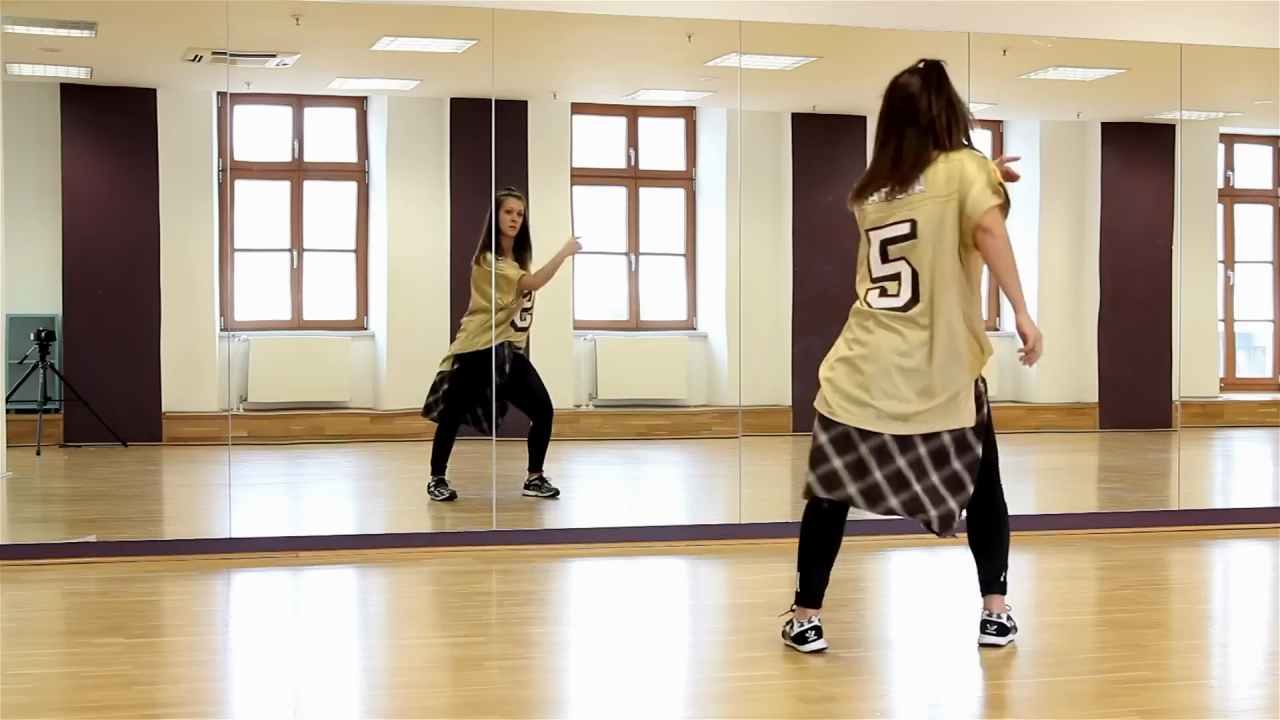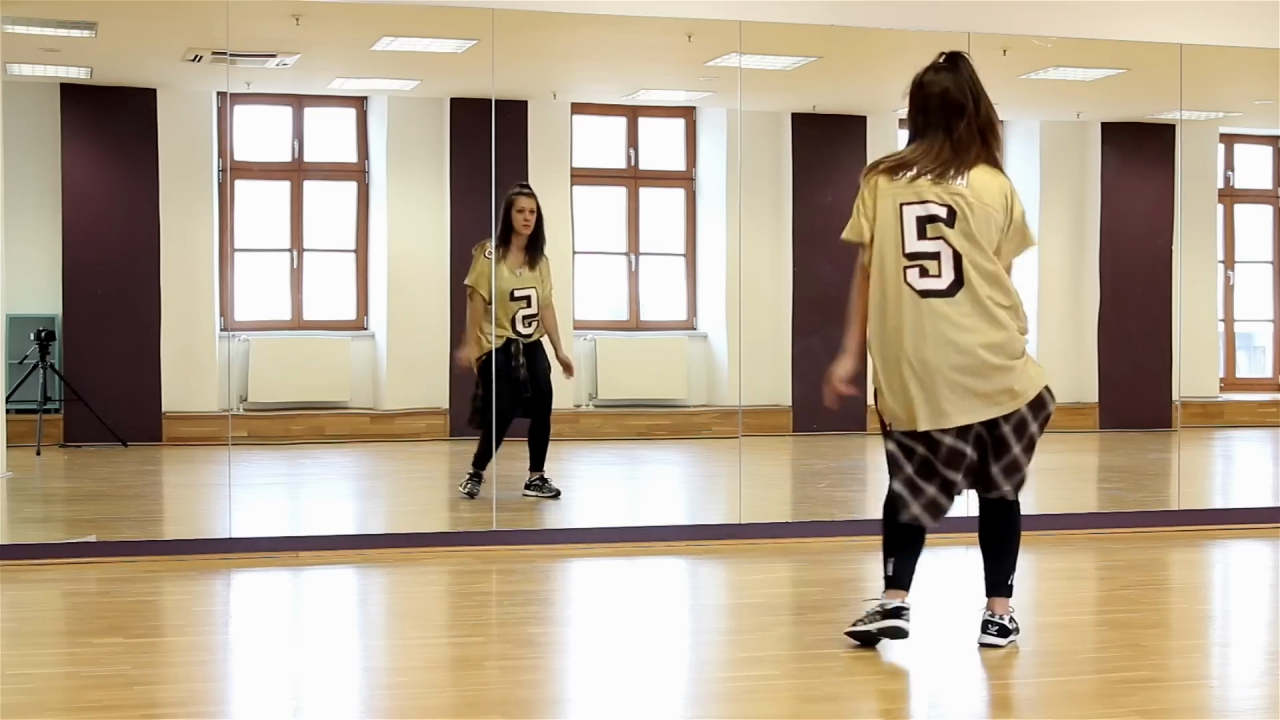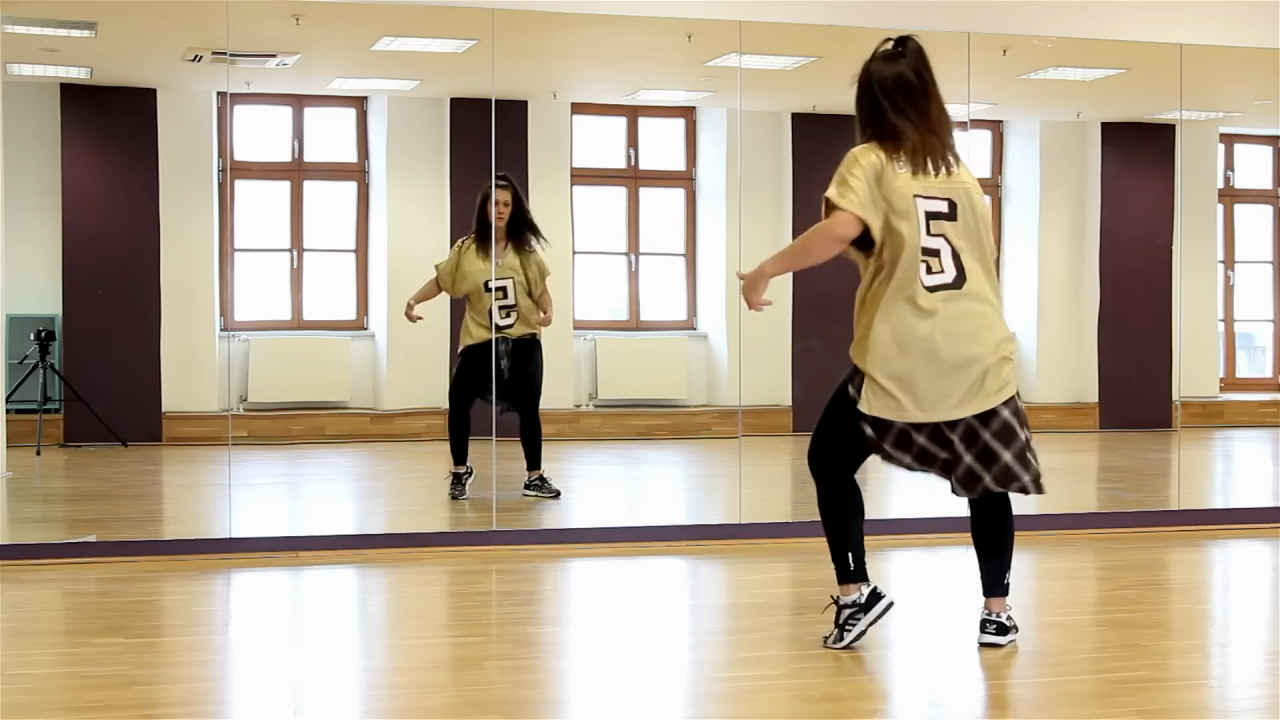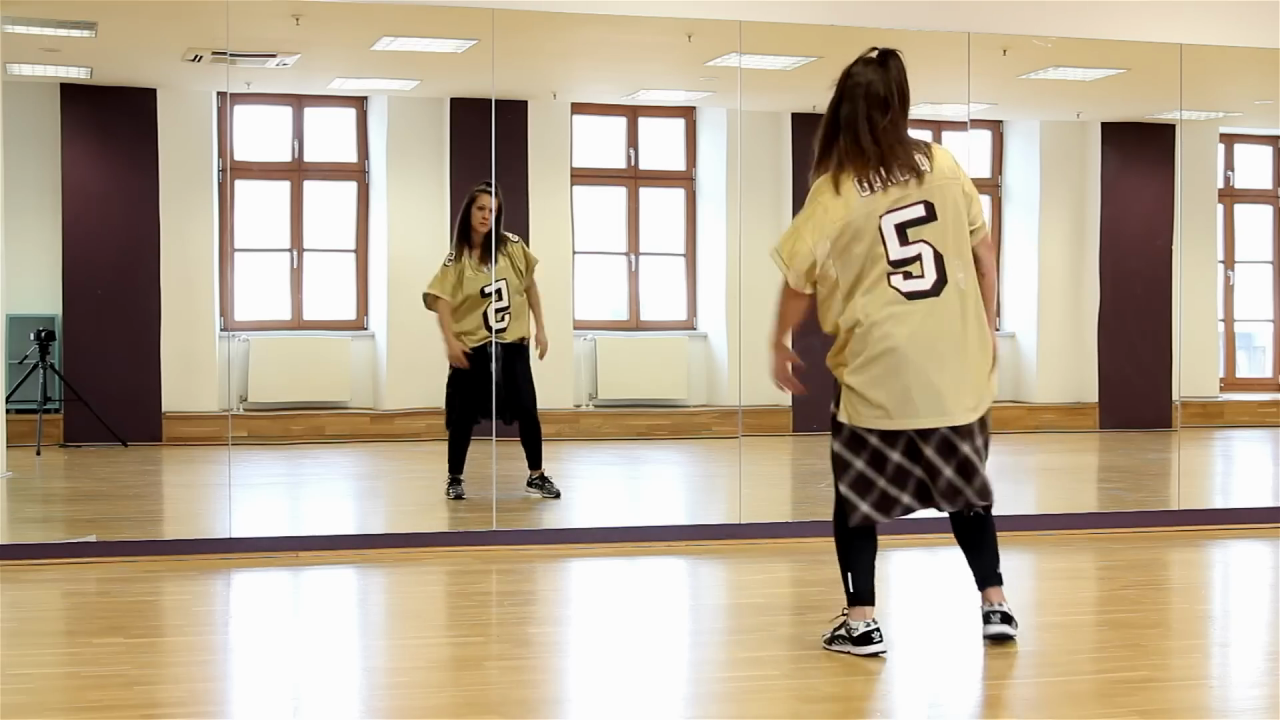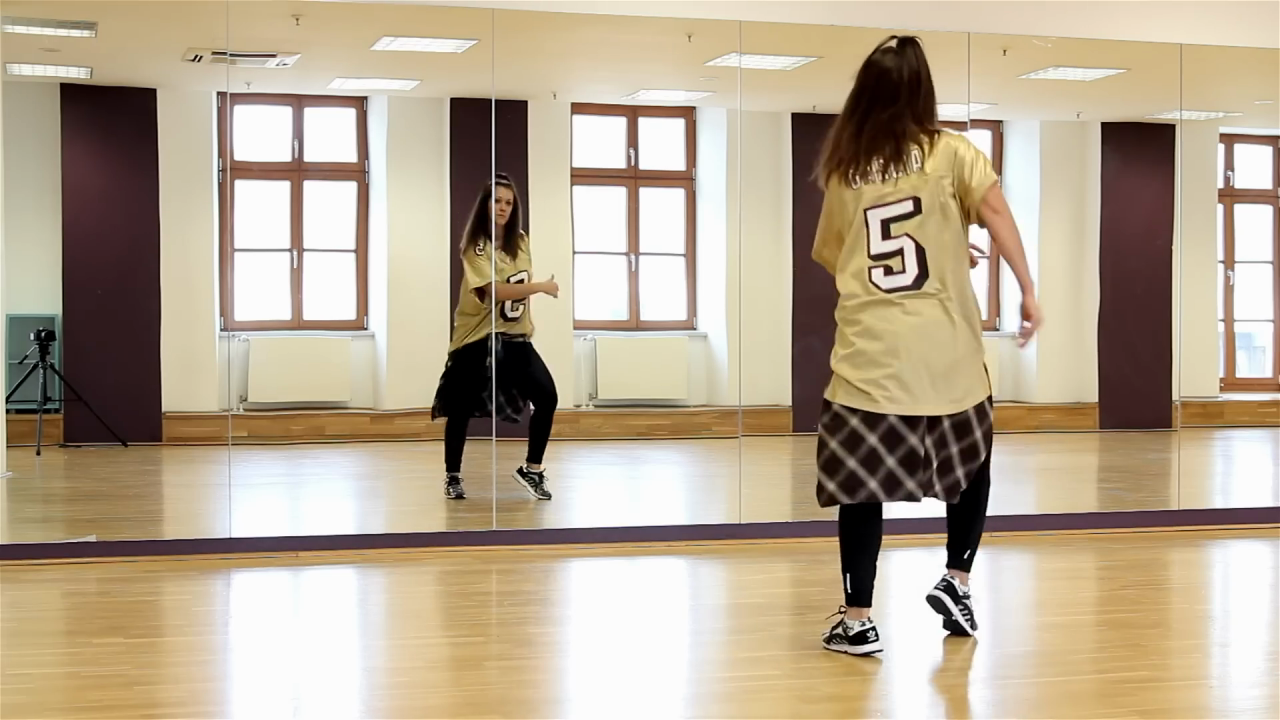
dt=0.3s
person 1, frame 1
left shoulder: (869, 190)
right shoulder: (962, 168)
right elbow: (987, 229)
right wrist: (1022, 311)
left hip: (861, 371)
right hip: (941, 371)
left knee: (830, 492)
right knee: (982, 485)
left ankle: (806, 616)
right ankle: (995, 610)
person 1, frame 2
left shoulder: (884, 176)
right shoulder: (995, 182)
left elbow: (866, 268)
right elbow: (1001, 267)
left wrist: (850, 352)
left hip: (908, 363)
right hip: (987, 362)
left knee: (913, 480)
right knee: (997, 485)
left ankle: (893, 599)
right ankle: (999, 611)
person 1, frame 3
left shoulder: (870, 162)
right shoulder: (956, 169)
left elbow: (838, 231)
right elbow: (987, 253)
left wrist: (762, 273)
left hip: (900, 357)
right hip: (977, 356)
left knee: (830, 461)
right knee: (985, 482)
left ankle: (855, 591)
right ankle: (997, 611)
person 1, frame 4
left shoulder: (833, 187)
right shoulder: (939, 162)
left elbow: (799, 285)
right elbow: (982, 247)
left wrist: (780, 345)
right wrist: (987, 325)
left hip: (881, 367)
right hip: (953, 361)
left knee: (855, 489)
right knee: (961, 480)
left ankle: (860, 618)
right ankle: (995, 603)
person 1, frame 5
left shoulder: (842, 171)
right shoulder: (951, 152)
left elbow: (829, 257)
right elbow: (993, 206)
right wrist: (1028, 290)
left hip: (868, 355)
right hip: (947, 354)
left knee: (859, 486)
right knee: (970, 468)
left ankle: (857, 619)
right ankle: (956, 579)
person 2, frame 1
left shoulder: (518, 254)
right shoulder: (490, 259)
right elbow: (530, 284)
right wrist: (564, 252)
left hip: (512, 350)
right hip: (480, 349)
left knee: (543, 410)
right knee: (452, 414)
left ankle: (535, 478)
right ankle: (437, 479)
person 2, frame 2
left shoulder: (538, 258)
right shoulder: (491, 252)
left elbow: (547, 304)
right elbow: (475, 297)
left wrist: (560, 352)
right wrist: (470, 342)
left hip: (531, 347)
right hip: (496, 347)
left knee: (541, 409)
right knee: (503, 412)
left ankle: (536, 478)
right ankle: (475, 473)
person 2, frame 3
left shoulder: (525, 245)
right shoulder: (468, 247)
left elbow: (540, 288)
right elbow: (441, 281)
left wrist: (547, 311)
right wrist: (413, 301)
left hip: (523, 341)
right hip: (480, 342)
left knee: (528, 406)
right knee: (459, 402)
left ankle: (534, 478)
right ankle: (460, 472)
person 2, frame 4
left shoulder: (510, 245)
right shoulder: (456, 259)
left elbow: (529, 284)
right elbow: (439, 300)
left wrist: (540, 327)
right wrist: (449, 338)
left hip: (511, 344)
right hip: (473, 349)
left knee: (526, 408)
right knee: (464, 415)
left ankle: (537, 476)
right ankle: (454, 478)
person 2, frame 5
left shoulder: (519, 241)
right shoulder: (475, 247)
right elbow: (497, 291)
left wrist: (529, 319)
right wrist: (542, 288)
left hip: (516, 338)
right hip: (477, 340)
left knee: (547, 396)
right knee: (460, 409)
left ankle: (532, 469)
right ankle: (453, 477)
